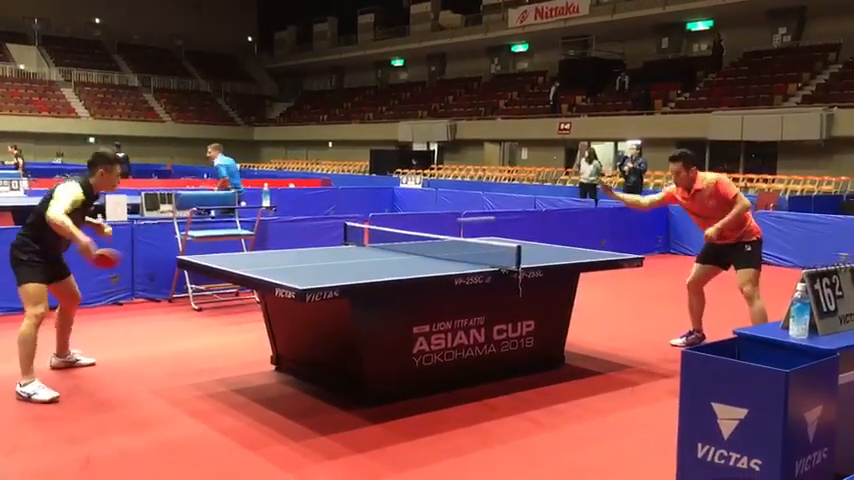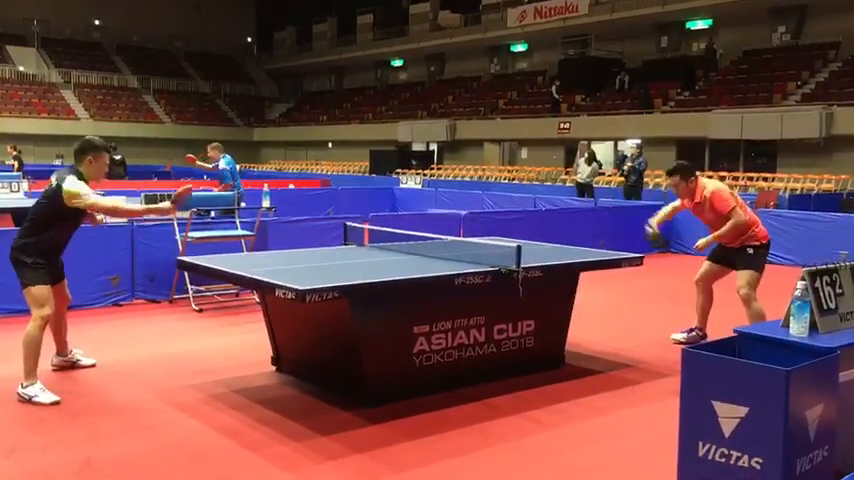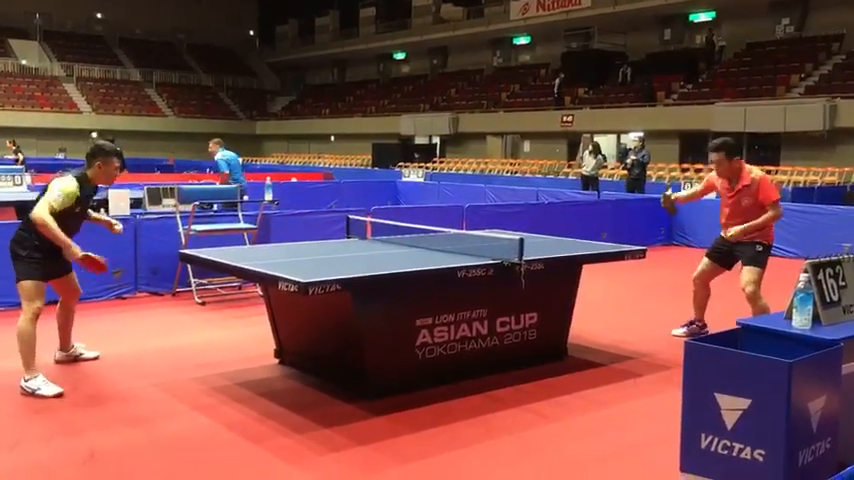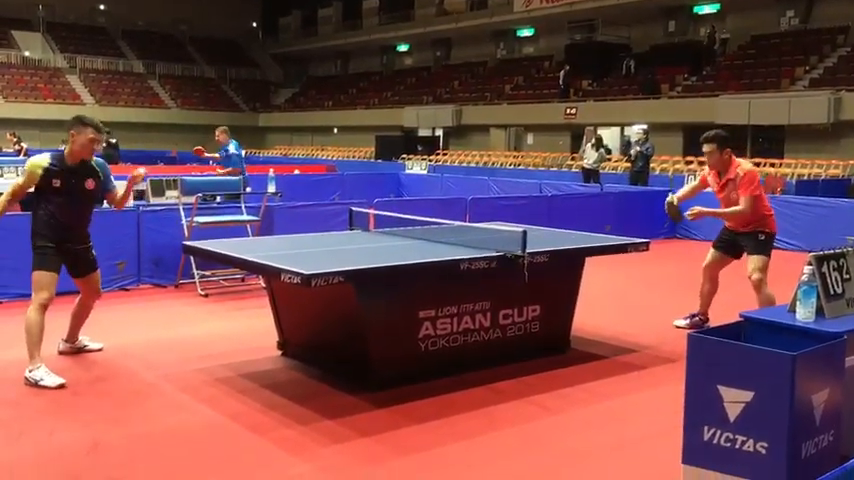
dt=0.4s
person 1, frame 1
left shoulder: (88, 191)
right shoulder: (73, 189)
right elbow: (55, 218)
left wrist: (96, 225)
right wrist: (83, 240)
left hip: (48, 253)
right hip: (28, 252)
left knee: (72, 299)
right knee: (37, 312)
left ankle: (63, 355)
right ankle: (26, 383)
person 1, frame 2
left shoulder: (67, 177)
right shoulder: (72, 185)
right elbow: (110, 208)
left wrist: (89, 214)
right wrist: (155, 209)
left hip: (45, 252)
right hip: (29, 254)
left knee: (62, 303)
right knee: (43, 314)
left ankle: (63, 355)
right ankle: (28, 384)
person 1, frame 3
left shoulder: (89, 186)
right shoulder: (67, 184)
right elbow: (39, 216)
left wrist: (106, 220)
right wrist: (69, 246)
left hip: (52, 249)
right hip: (29, 249)
left knee: (72, 295)
right knee: (33, 309)
left ankle: (66, 349)
right ankle: (30, 378)
person 1, frame 4
left shoulder: (98, 168)
right shoulder: (41, 164)
left elbow: (116, 202)
left wrist: (130, 186)
left hip: (79, 242)
right hip: (47, 241)
left knee: (92, 293)
right knee: (42, 299)
left ankle: (71, 341)
right ankle: (35, 368)
person 2, frame 1
left shoulder: (715, 181)
right shoulder: (676, 191)
left elbow: (744, 205)
right elbow: (645, 202)
left wrist: (718, 227)
right wrist: (615, 195)
left hip: (745, 238)
right hip: (717, 241)
left knee: (749, 291)
right knee: (693, 284)
right ankle: (697, 333)
person 2, frame 2
left shoulder: (713, 191)
right shoulder: (690, 196)
left elbow: (740, 220)
right elbow: (672, 208)
left wrist: (710, 239)
right wrist: (655, 222)
left hip: (752, 241)
right hip: (730, 243)
left knee: (745, 293)
right knee: (701, 281)
right ankle: (699, 331)
person 2, frame 3
left shoulder: (758, 179)
right shoulder: (716, 178)
left elbow: (776, 212)
right elbow: (694, 193)
left wrist: (745, 228)
right wrist: (675, 197)
left hip: (756, 239)
right hip: (728, 238)
left knee: (750, 289)
right knee: (699, 278)
right ankle: (698, 324)
person 2, frame 4
left shoulder: (746, 172)
right shoulder: (710, 172)
left elbow: (744, 210)
right elbow: (693, 188)
left wrist: (707, 212)
right wrist: (676, 198)
left hip: (758, 228)
right hip: (732, 228)
left knee: (756, 278)
right knee: (709, 269)
right ankle: (701, 316)
